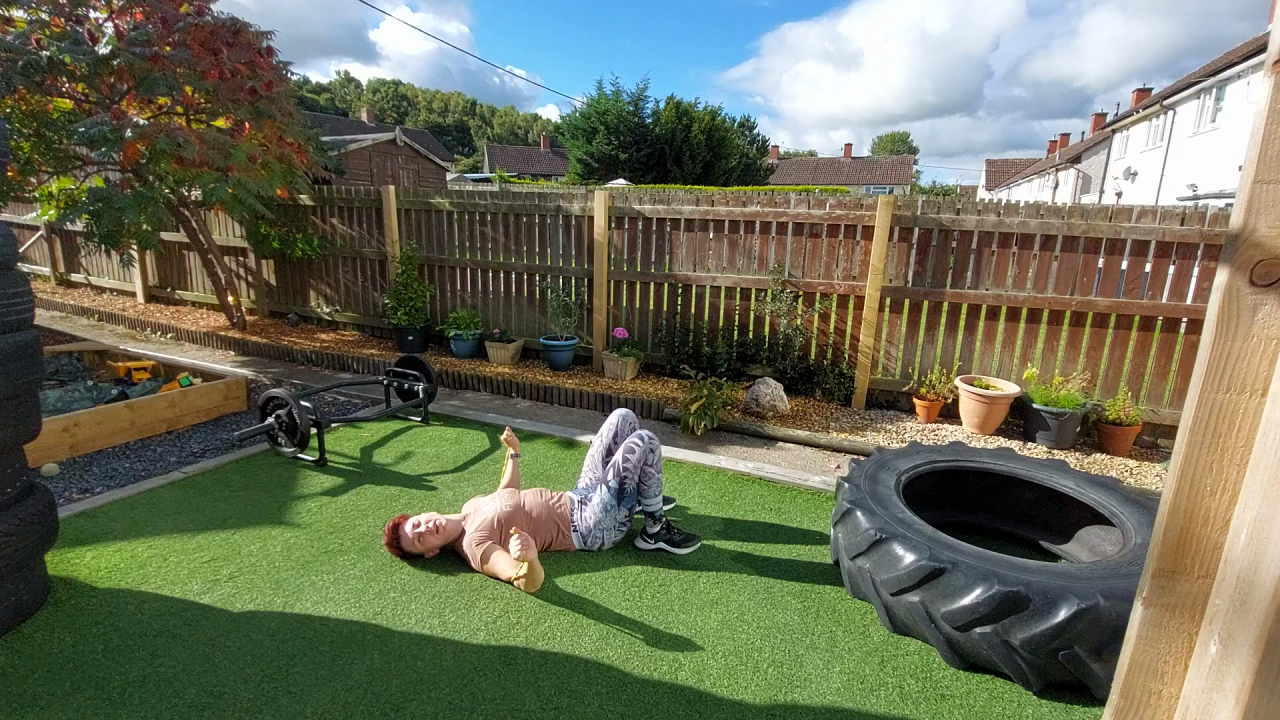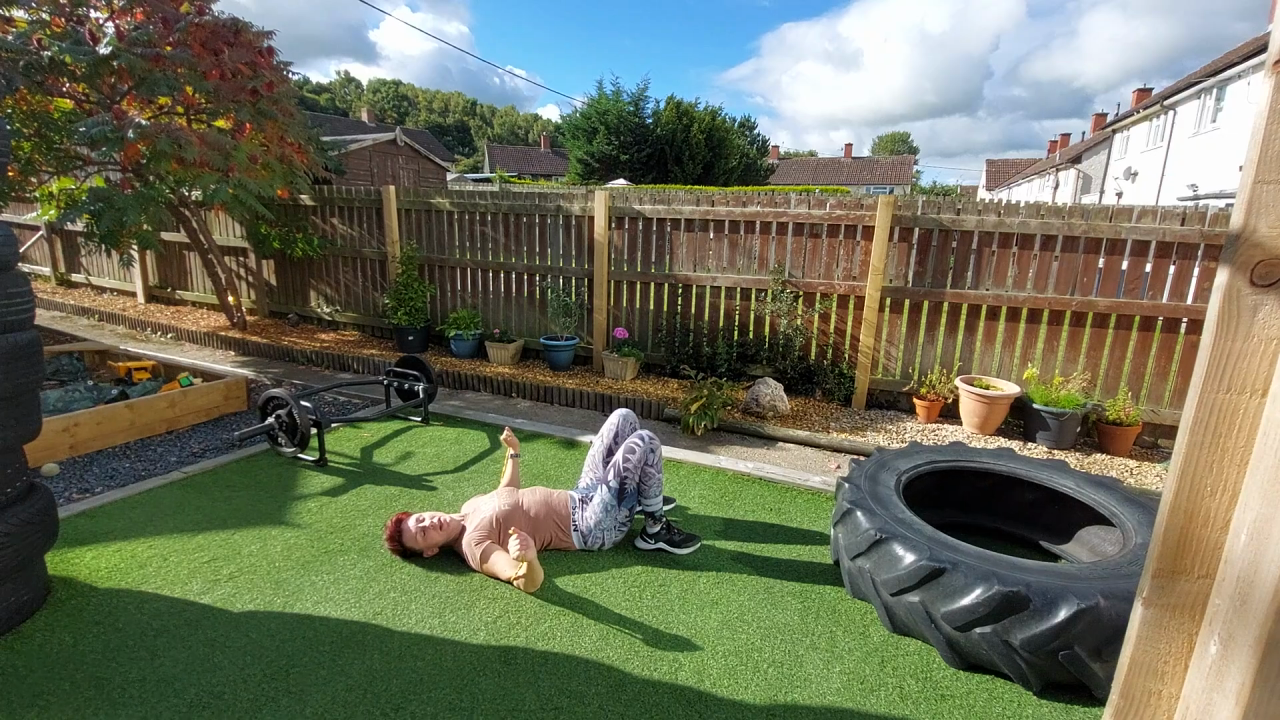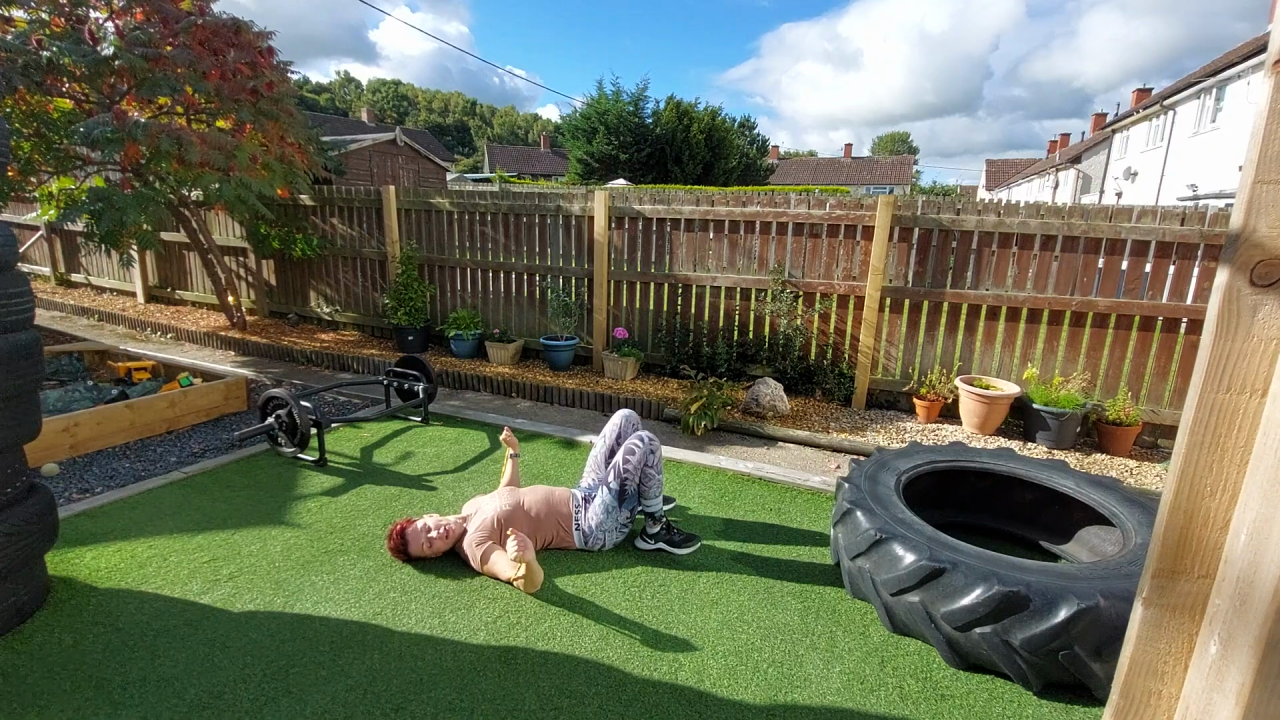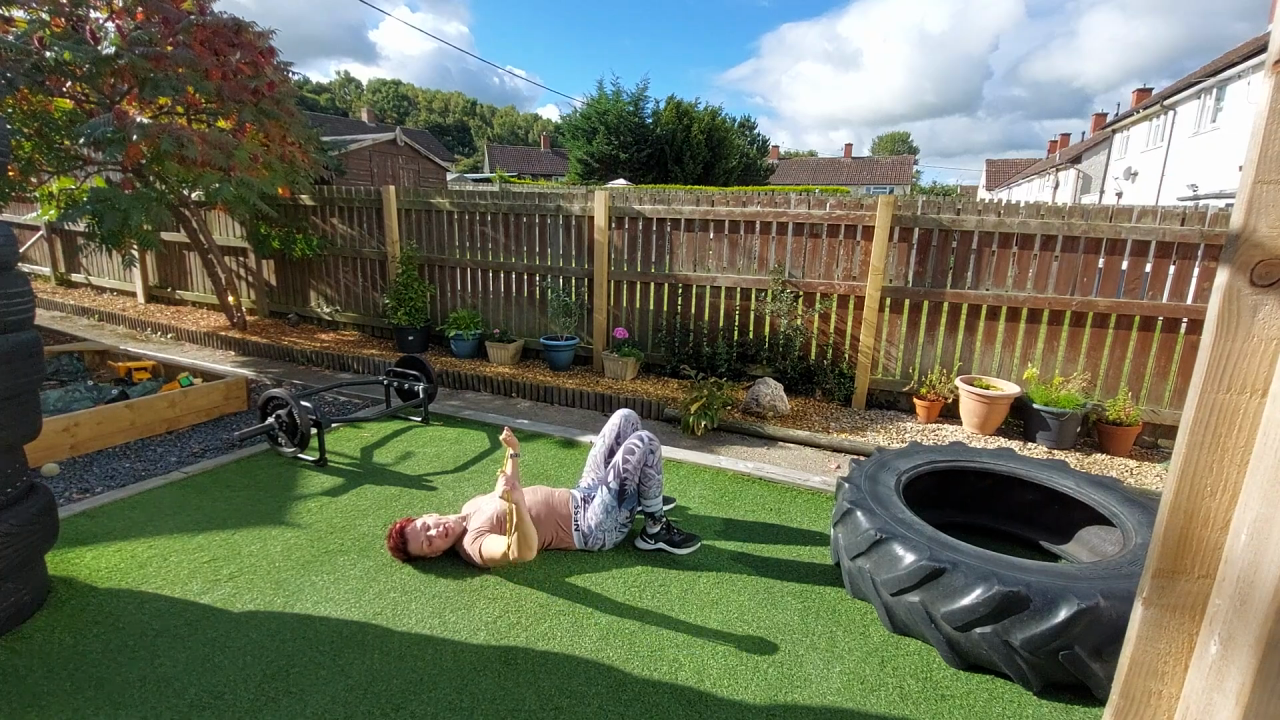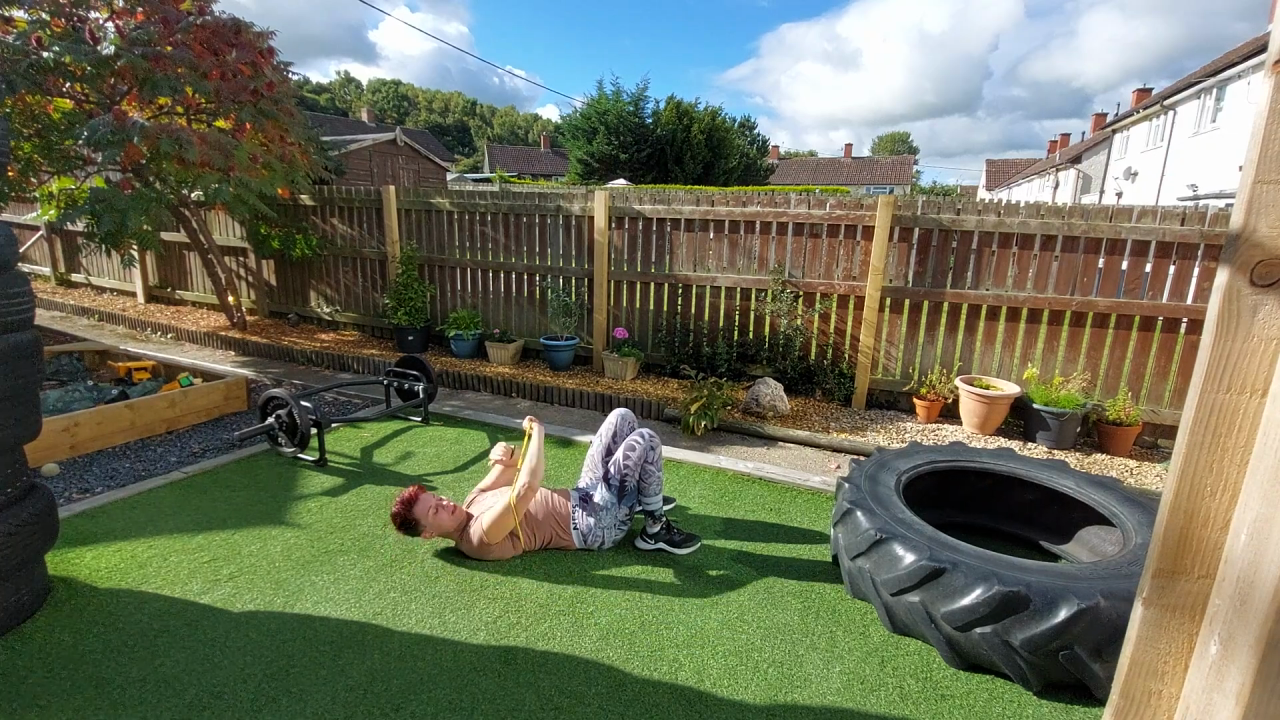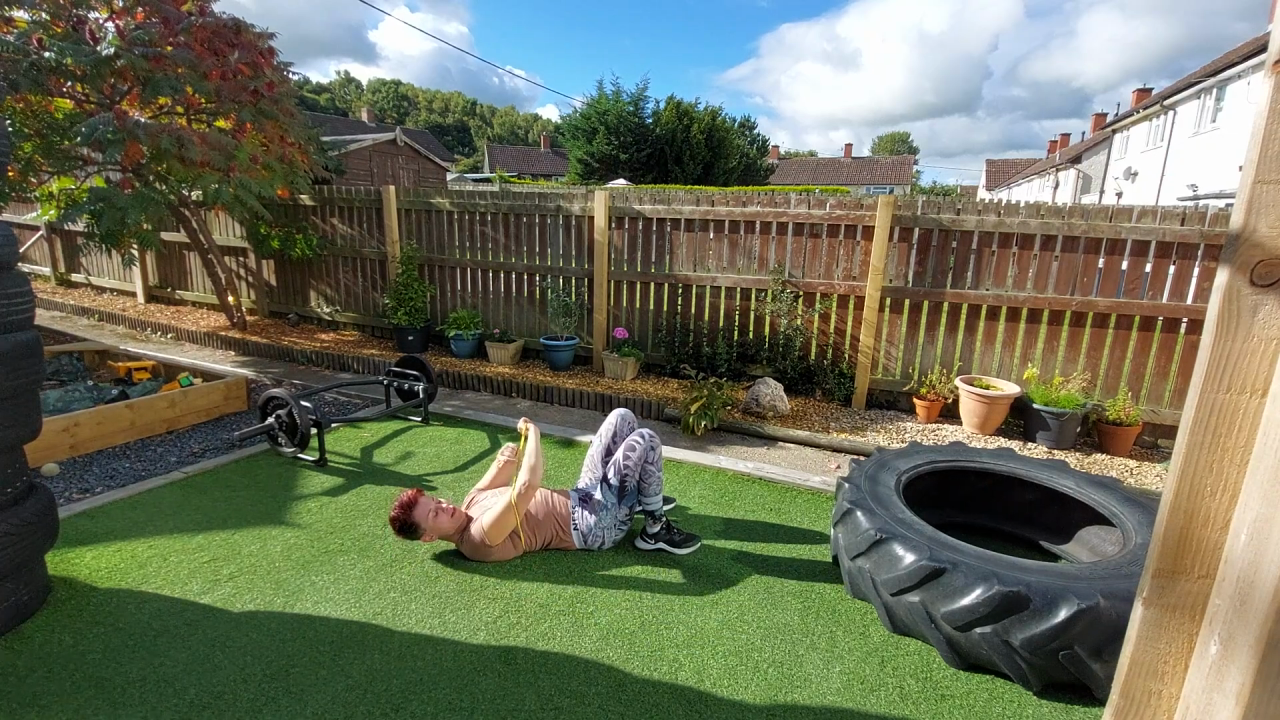
dt=0.5s
person 1, frame 1
left shoulder: (471, 507)
right shoulder: (474, 546)
right elbow: (529, 583)
left wrist: (513, 452)
right wrist: (529, 557)
left hip: (579, 499)
right hip: (593, 525)
left knee: (623, 417)
right knee: (644, 441)
left ankle: (644, 497)
right ankle: (656, 530)
person 1, frame 2
left shoulder: (471, 507)
right shoulder: (473, 546)
right elbow: (530, 583)
left wrist: (513, 453)
right wrist: (528, 558)
left hip: (580, 498)
right hip: (594, 527)
left knee: (624, 417)
right knee: (645, 441)
left ankle: (645, 497)
right ankle: (656, 530)
person 1, frame 3
left shoulder: (471, 507)
right shoulder: (475, 546)
right elbow: (531, 584)
left wrist: (513, 452)
right wrist: (527, 558)
left hip: (583, 497)
right hip: (595, 526)
left knee: (626, 418)
right knee: (645, 442)
left ankle: (645, 497)
right ankle: (656, 531)
person 1, frame 4
left shoulder: (470, 508)
right shoulder: (474, 544)
right elbow: (525, 552)
left wrist: (513, 452)
right wrist: (516, 505)
left hip: (582, 498)
right hip: (595, 525)
left knee: (625, 417)
right knee: (644, 442)
left ankle: (645, 496)
right ankle: (656, 531)
person 1, frame 5
left shoulder: (473, 502)
right shoulder: (479, 538)
left elbow: (509, 462)
right elbow: (528, 487)
left wrist: (502, 454)
right wrist: (537, 431)
left hip: (581, 500)
right hip: (595, 526)
left knee: (622, 417)
right knee: (644, 440)
left ankle: (644, 496)
right ankle: (656, 530)
person 1, frame 6
left shoulder: (472, 503)
right shoulder: (479, 539)
left elbow: (505, 463)
right elbow: (528, 486)
left wrist: (505, 457)
right wrist: (533, 433)
left hip: (581, 499)
right hip: (595, 526)
left knee: (622, 417)
right knee: (645, 440)
left ankle: (643, 496)
right ankle: (656, 531)
